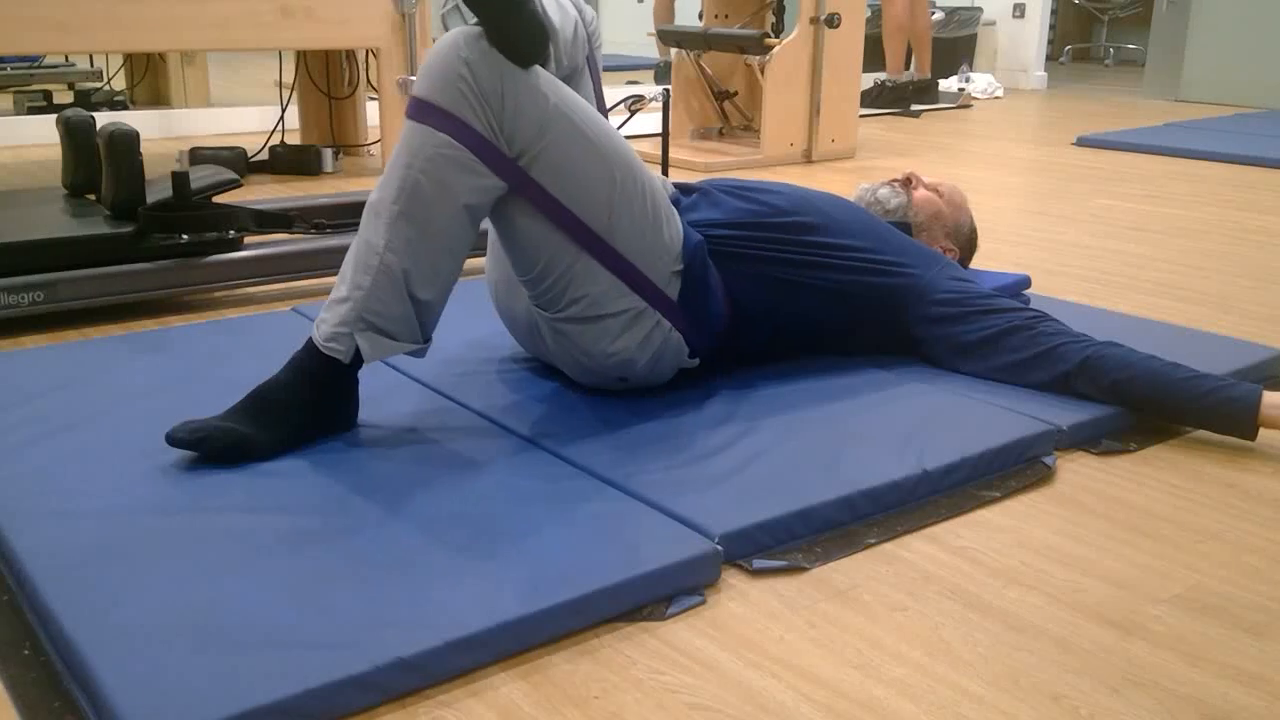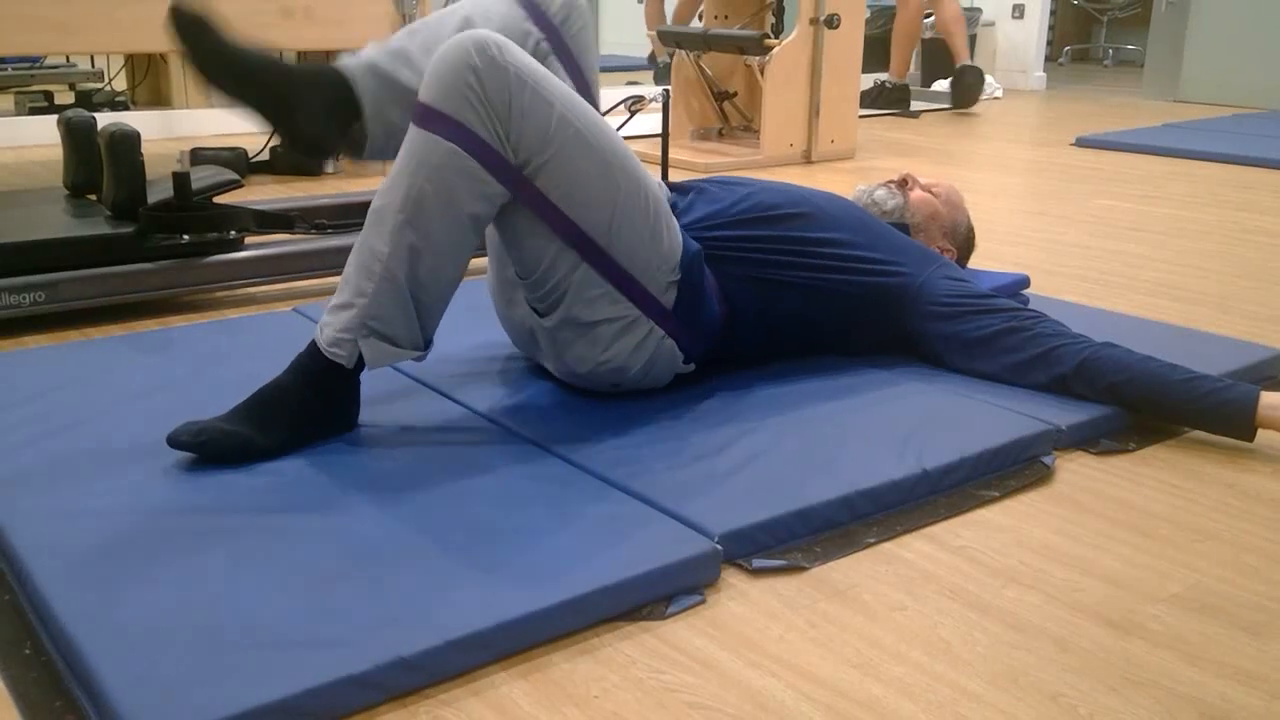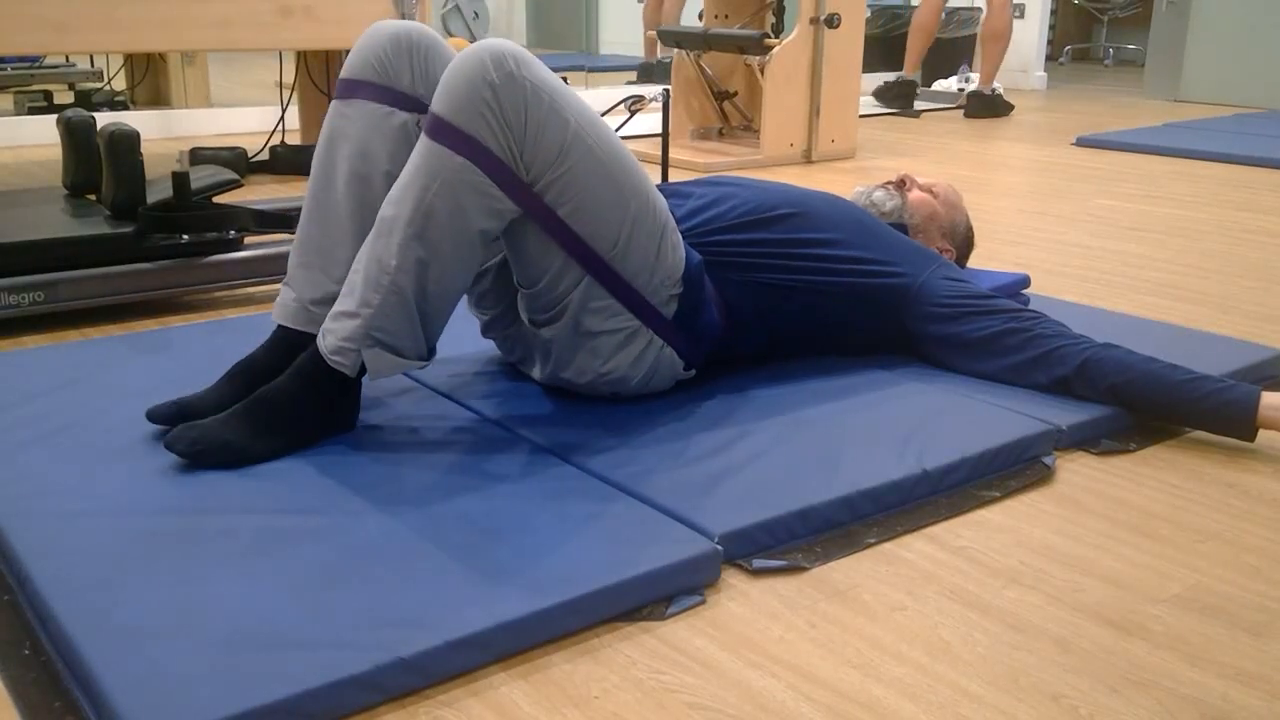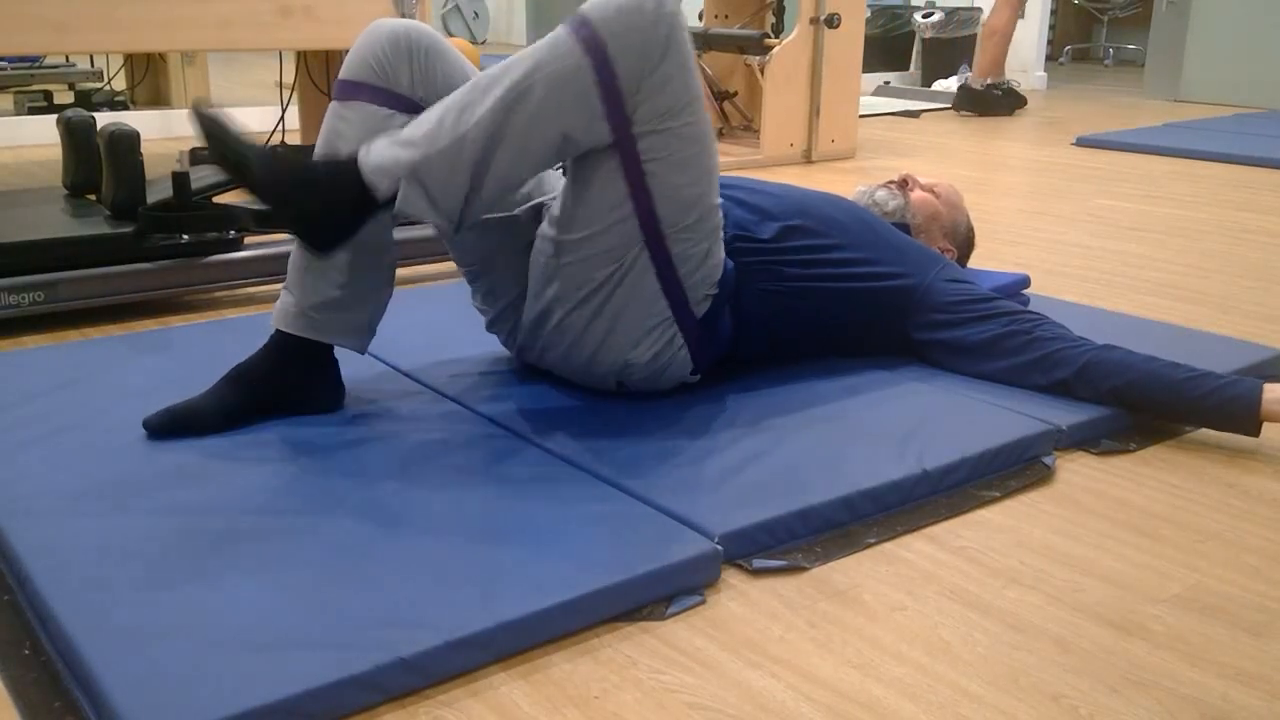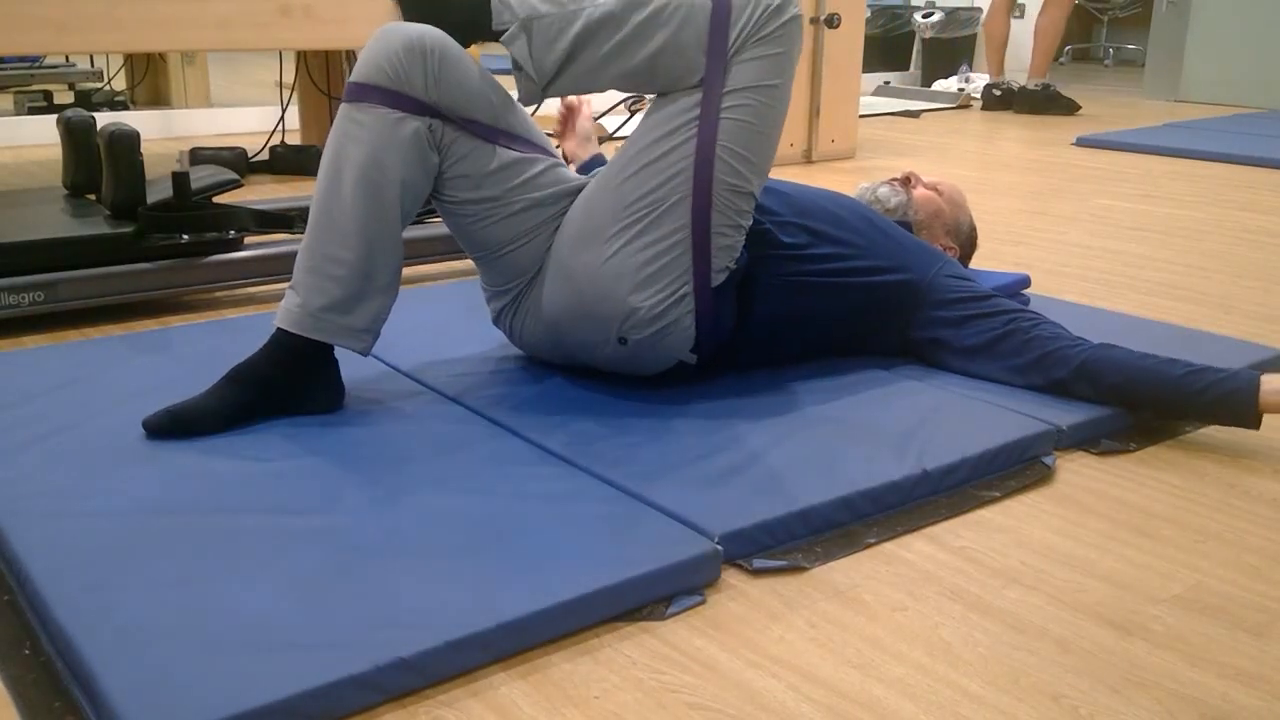
dt=0.7s
person 1, frame 1
left shoulder: (918, 281)
right shoulder: (828, 224)
left elbow: (1073, 356)
right elbow: (668, 196)
left hip: (643, 301)
right hip: (545, 284)
left ankle: (328, 374)
person 1, frame 2
left shoulder: (915, 284)
right shoulder: (828, 223)
left elbow: (1070, 357)
left hip: (638, 309)
right hip: (546, 289)
left ankle: (330, 376)
right ankle: (336, 104)
person 1, frame 3
left shoulder: (913, 281)
right shoulder: (819, 225)
left elbow: (1071, 356)
right elbow: (616, 195)
left hip: (635, 318)
right hip: (536, 288)
left knee: (495, 73)
right knee: (396, 50)
left ankle: (333, 378)
right ankle: (303, 334)
person 1, frame 4
left shoulder: (917, 283)
right shoulder: (817, 220)
left elbow: (1072, 357)
left hip: (641, 316)
right hip: (549, 284)
left ankle: (346, 187)
right ankle: (302, 354)
person 1, frame 5
left shoulder: (921, 279)
right shoulder: (829, 218)
left elbow: (1066, 357)
right wrist: (583, 156)
left hip: (640, 295)
right hip: (555, 271)
right ankle: (302, 354)
